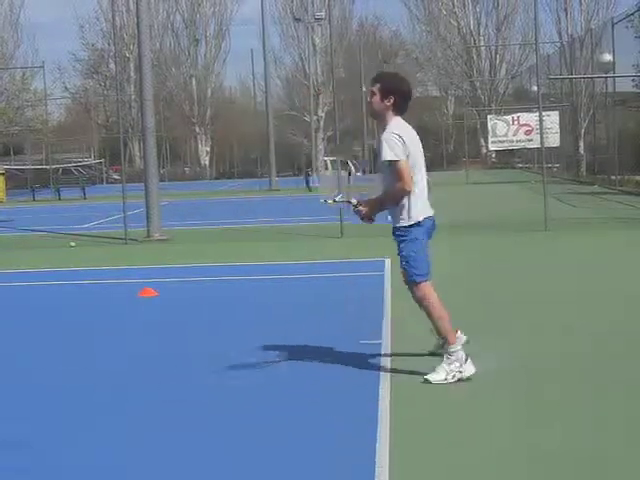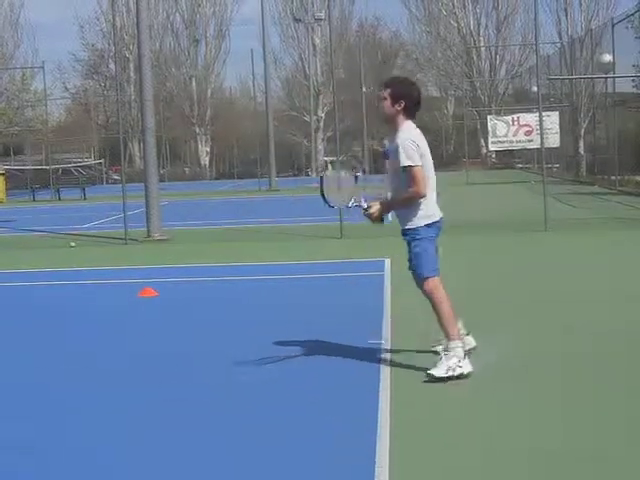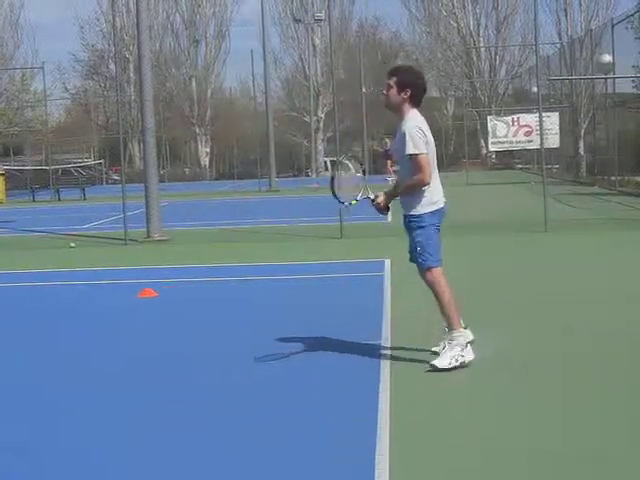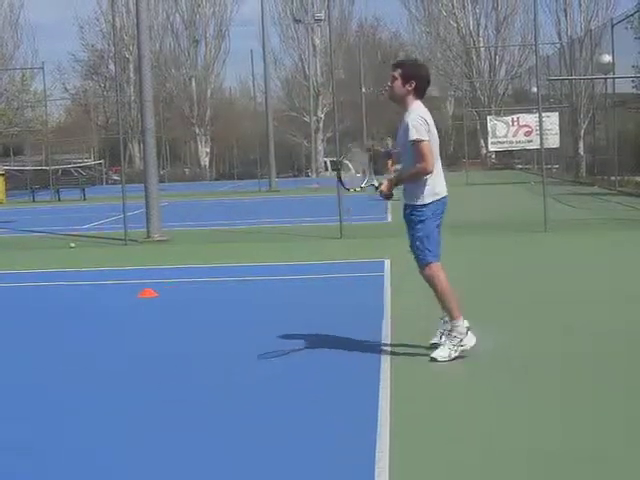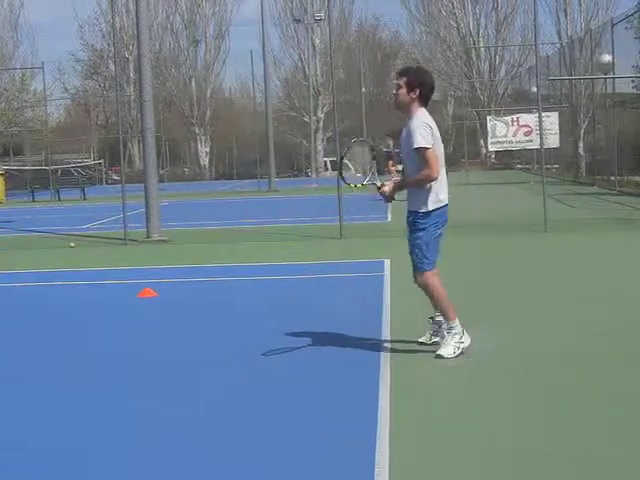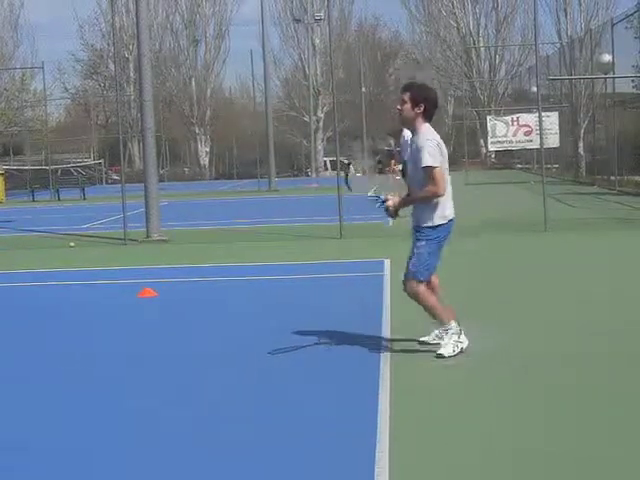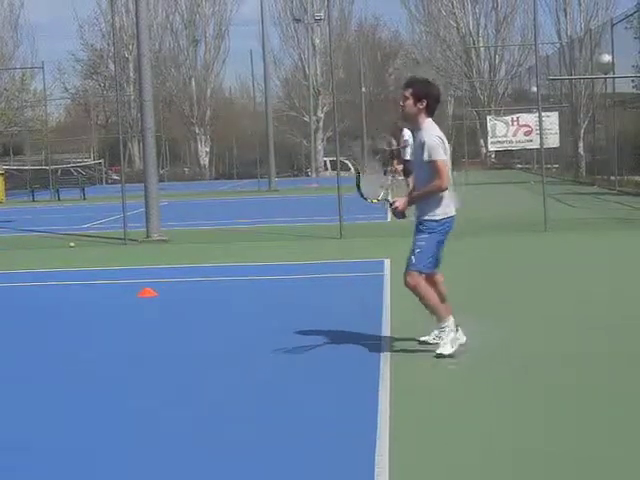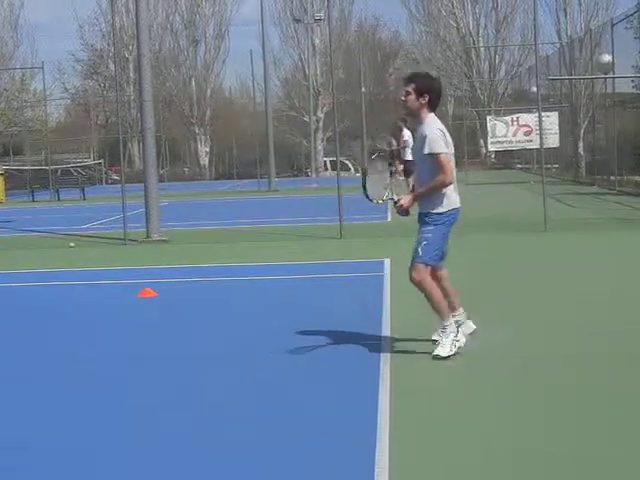
dt=0.1s
person 1, frame 1
left shoulder: (391, 135)
right shoulder: (404, 131)
left elbow: (404, 185)
left wrist: (372, 206)
right wrist: (375, 203)
left hip: (411, 224)
right hip: (414, 221)
left knee: (422, 289)
right knee: (417, 285)
left ankle: (457, 358)
right ankle: (450, 335)
person 1, frame 2
left shoulder: (403, 139)
right shoulder: (409, 135)
left elbow: (418, 189)
left wrist: (384, 207)
right wrist: (385, 205)
left hip: (420, 224)
right hip: (421, 221)
left knee: (431, 284)
right knee: (427, 281)
left ankle: (456, 355)
right ankle: (459, 334)
person 1, frame 3
left shoulder: (411, 127)
right shoulder: (411, 124)
left elbow: (424, 176)
left wrist: (389, 195)
right wrist: (391, 193)
left hip: (423, 212)
right hip: (420, 211)
left knee: (432, 275)
right knee: (429, 274)
left ankle: (459, 343)
right ankle: (458, 330)
person 1, frame 4
left shoulder: (414, 117)
right shoulder: (414, 115)
left elbow: (427, 165)
left wrist: (393, 182)
right wrist: (395, 181)
left hip: (425, 203)
right hip: (420, 202)
left knee: (430, 269)
right knee: (428, 267)
left ankle: (459, 332)
right ankle: (452, 321)
person 1, frame 5
left shoulder: (420, 126)
right shoulder: (414, 123)
left elbow: (432, 172)
left wrist: (396, 186)
right wrist: (397, 184)
left hip: (429, 210)
right hip: (422, 209)
left knee: (425, 275)
right knee: (425, 270)
left ankle: (456, 332)
right ankle: (442, 323)
person 1, frame 6
left shoulder: (426, 141)
right shoulder: (418, 138)
left elbow: (437, 188)
left wrist: (401, 201)
right wrist: (401, 200)
left hip: (433, 223)
right hip: (427, 221)
left knee: (413, 285)
right knee: (426, 278)
left ankle: (454, 332)
right ankle: (447, 327)
person 1, frame 7
left shoulder: (430, 137)
right shoulder: (420, 133)
left elbow: (443, 183)
left wrist: (408, 200)
right wrist: (407, 199)
left hip: (436, 218)
right hip: (429, 216)
left knee: (413, 278)
right knee: (430, 274)
left ankle: (450, 329)
right ankle: (446, 326)
person 1, frame 8
left shoulder: (431, 130)
right shoulder: (422, 128)
left elbow: (447, 177)
left wrist: (414, 196)
right wrist: (412, 195)
left hip: (439, 212)
right hip: (432, 210)
left knee: (418, 273)
right knee: (434, 269)
left ankle: (451, 328)
right ankle: (459, 320)
